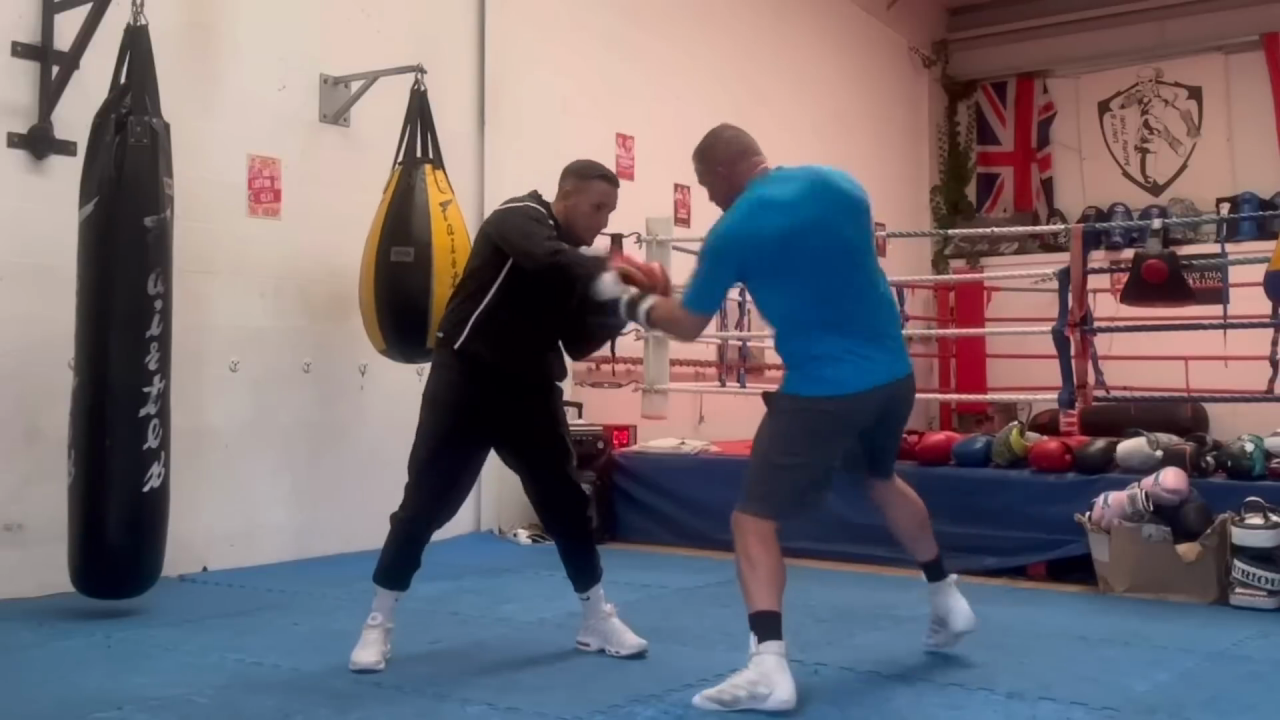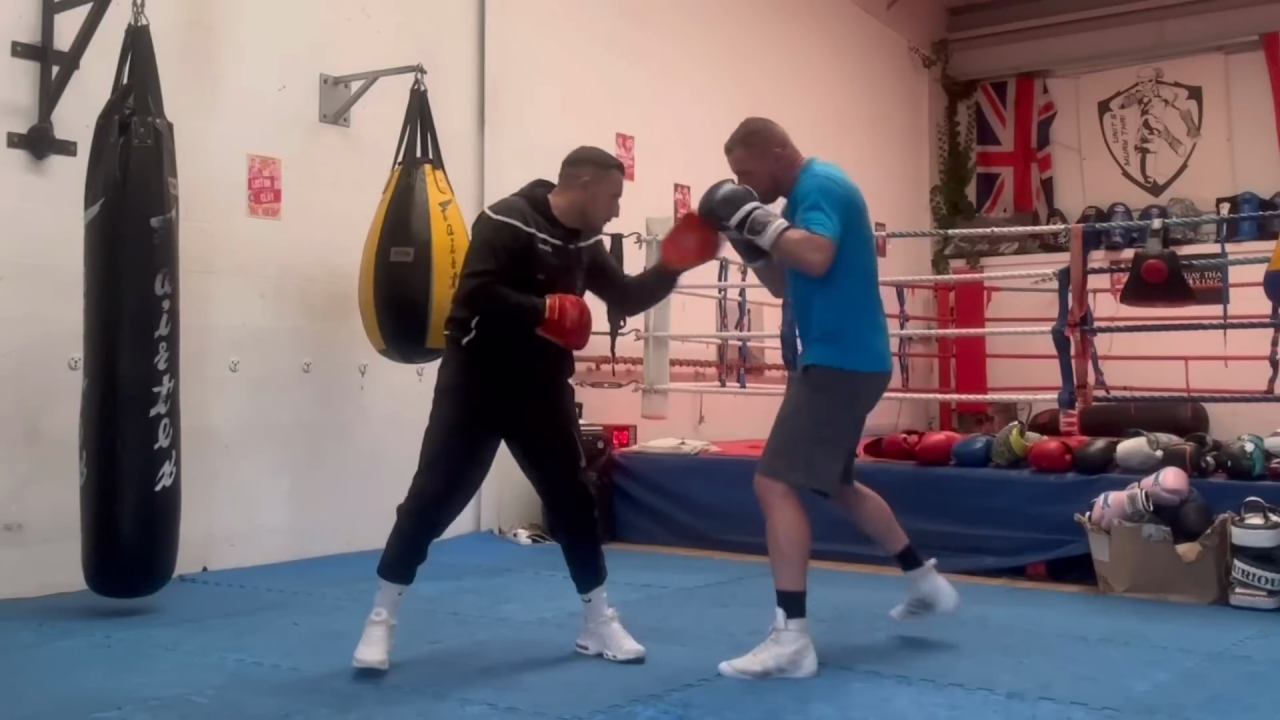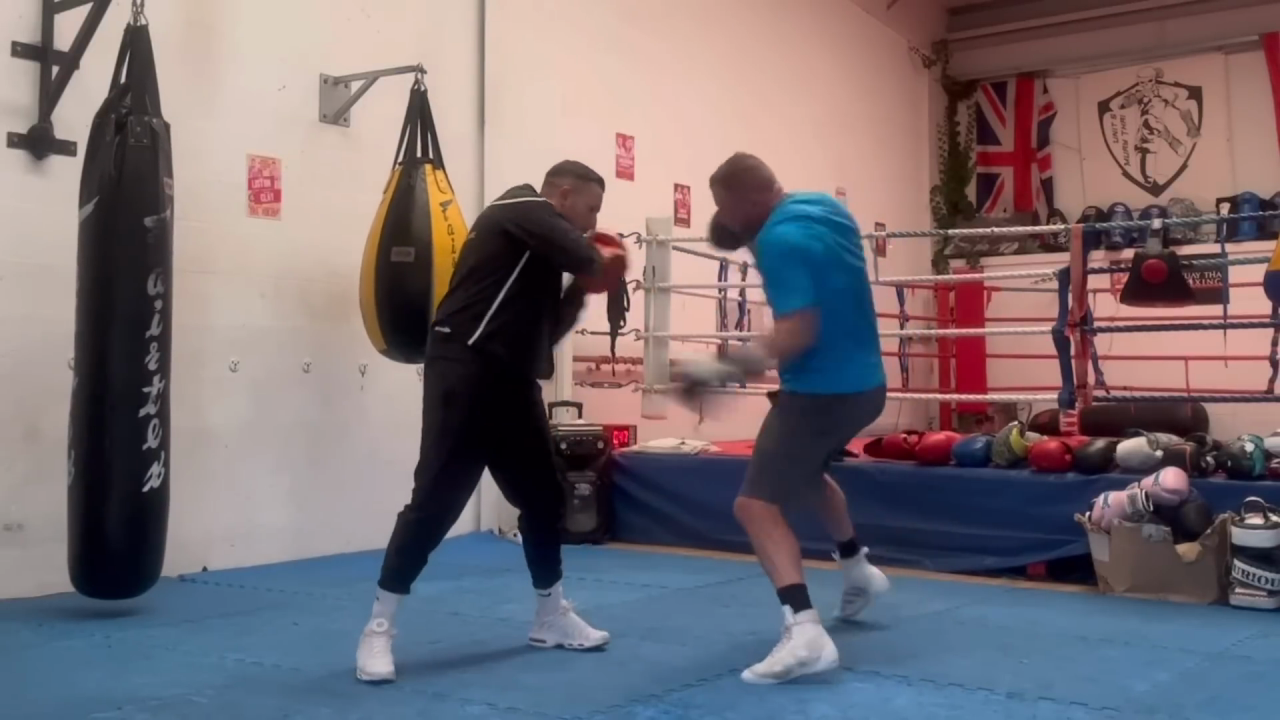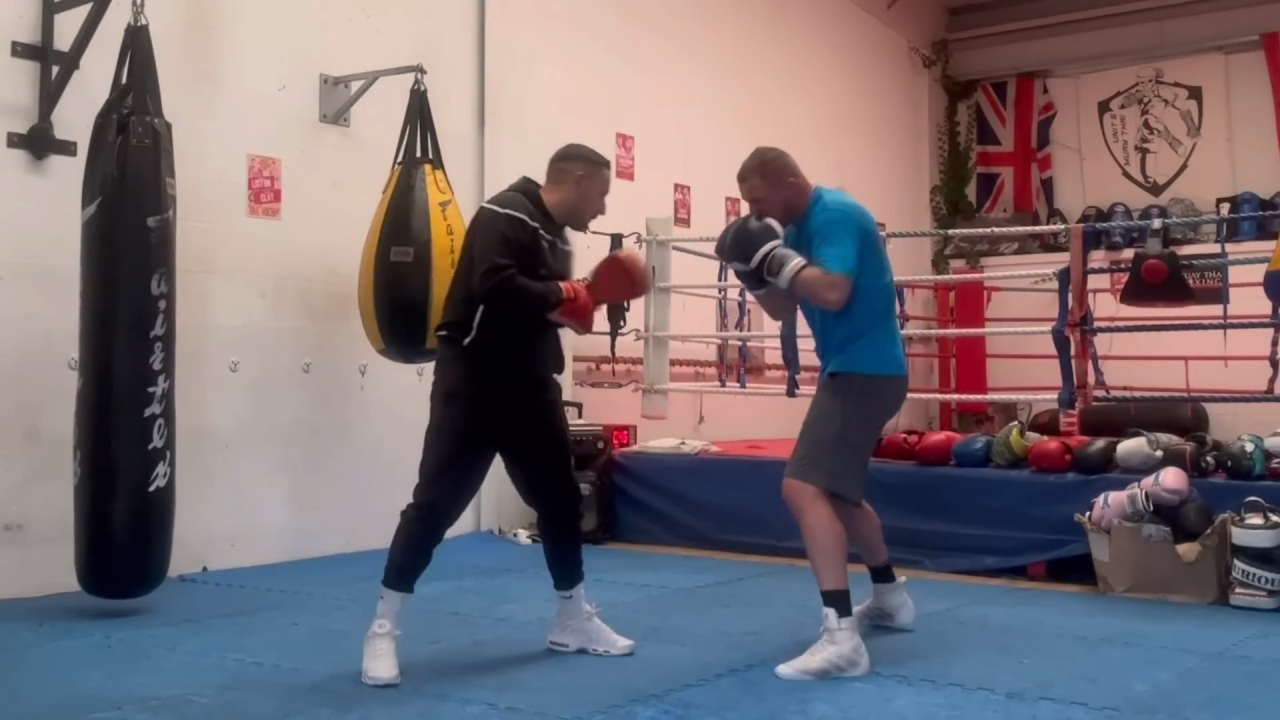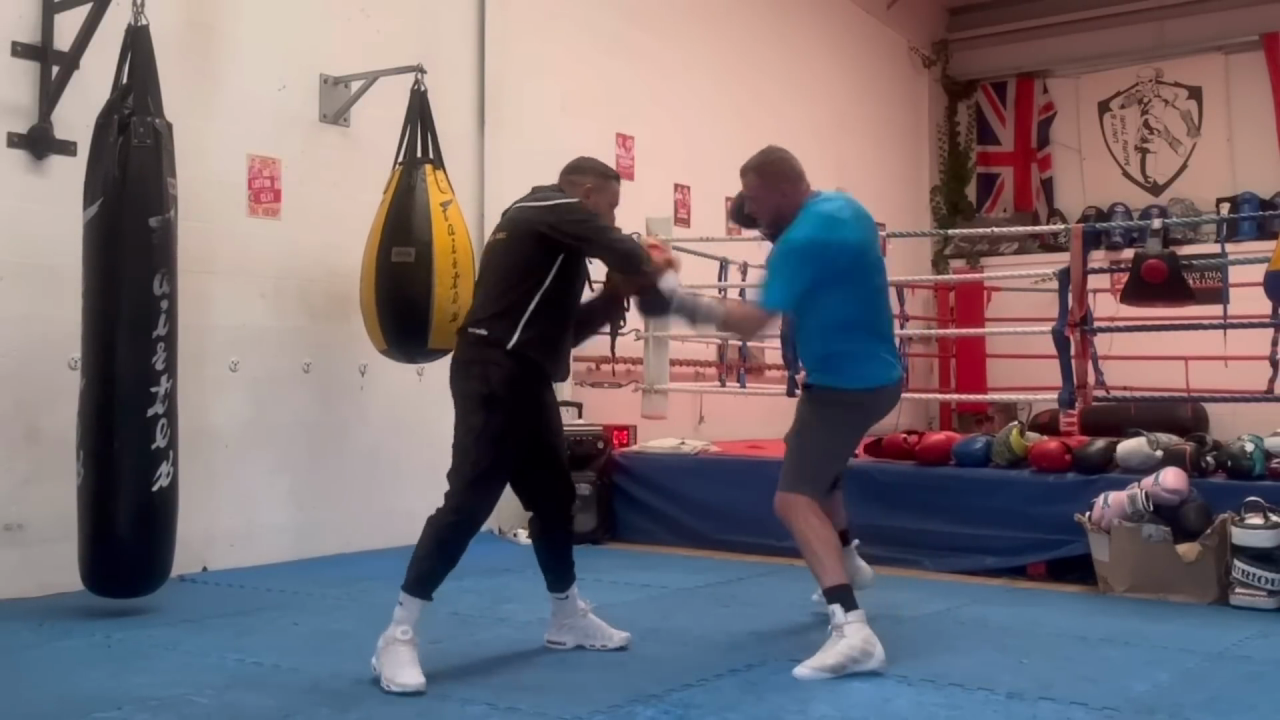
dt=1s
person 1, frame 1
left shoulder: (738, 229)
right shoulder: (837, 184)
left elbow: (687, 323)
left wrist: (630, 303)
left hip: (823, 392)
right hip: (891, 374)
left knee: (754, 517)
right knee: (878, 478)
left ankle: (769, 666)
right ankle: (945, 598)
person 1, frame 2
left shoulder: (821, 184)
right shoulder: (813, 190)
left elbow: (815, 258)
right elbow: (786, 285)
left wrist: (756, 215)
right wrist: (749, 240)
left hip: (839, 362)
right hip: (854, 360)
left knee: (774, 485)
right knee: (836, 481)
left ankle: (791, 638)
right ankle: (924, 578)
person 1, frame 3
left shoulder: (784, 240)
right shoulder: (823, 207)
left elbow: (796, 331)
left wrist: (722, 369)
right wrist: (743, 239)
left hip: (822, 390)
right hip: (863, 384)
left knee: (756, 504)
right knee: (804, 473)
left ankle: (805, 634)
right ankle: (858, 570)
person 1, frame 4
left shoulder: (835, 214)
right shoulder: (798, 227)
left elbow: (833, 293)
right elbow: (783, 310)
left wrist: (774, 256)
right wrist: (751, 270)
left hip: (864, 372)
right hip: (858, 372)
left knee: (803, 488)
right knee: (837, 491)
left ankle: (841, 637)
right ankle: (891, 596)
person 1, frame 5
left shoulder: (810, 237)
right shoulder: (844, 210)
left elbow: (752, 320)
left wrist: (681, 300)
right wrist: (772, 229)
left hip: (851, 383)
right hip: (874, 375)
left knee: (797, 500)
right knee: (813, 474)
left ankle: (852, 632)
right ankle: (843, 559)
person 2, frame 1
left shoulder: (574, 261)
right shoulder: (518, 219)
left elbow: (579, 340)
right elbow: (548, 261)
left wrist: (615, 308)
right wrist: (609, 273)
left hip: (530, 389)
right hip: (467, 381)
left knee: (567, 501)
right knee: (427, 502)
left ankle: (598, 619)
right ankle: (378, 624)
person 2, frame 2
left shoulder: (584, 241)
right shoulder: (507, 222)
left elbow: (625, 297)
right elbow: (475, 294)
left wrist: (673, 264)
right wrist: (545, 311)
left hip: (542, 385)
right hip: (476, 380)
left knee: (573, 499)
right knee: (433, 497)
left ankle: (599, 621)
right ankle: (380, 620)
person 2, frame 3
left shoulder: (537, 236)
right shoulder: (523, 211)
left elbow: (542, 327)
right elbow: (580, 255)
left wrist: (580, 291)
right wrist: (606, 258)
left hip: (511, 379)
right hip: (465, 372)
left knee: (543, 494)
right knee: (437, 498)
left ankle: (552, 616)
right ankle: (378, 628)
person 2, frame 4
left shoulder: (554, 236)
right shoulder: (506, 217)
right elbow: (494, 288)
left wrist: (582, 298)
right wrist: (557, 296)
left hip: (530, 381)
right hip: (473, 377)
left knee: (560, 498)
right knee: (438, 500)
left ankle: (574, 620)
right ankle: (383, 629)
person 2, frame 5
left shoulder: (538, 223)
right shoulder: (556, 211)
left elbow: (566, 325)
right elbow: (626, 256)
left wrist: (612, 299)
right wrist: (650, 261)
left hip: (525, 377)
right hip: (496, 374)
left knee: (553, 498)
right knee: (468, 501)
left ankle: (569, 618)
right ankle: (398, 636)
